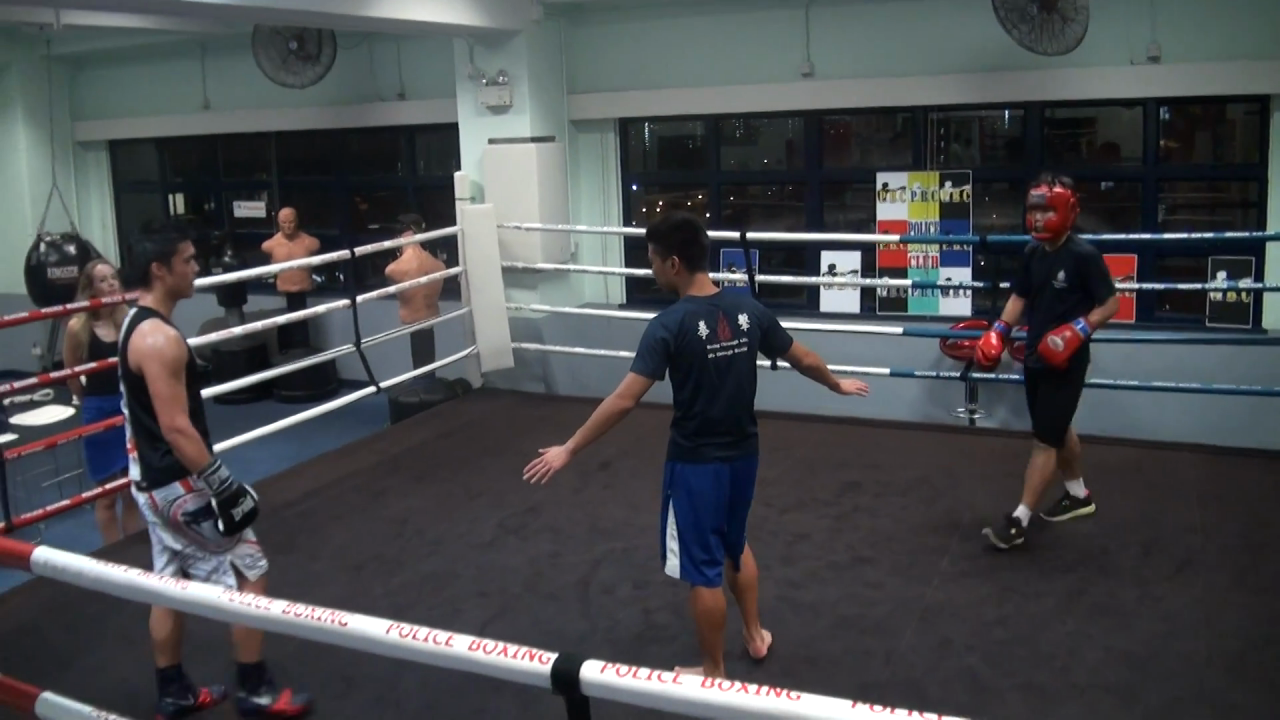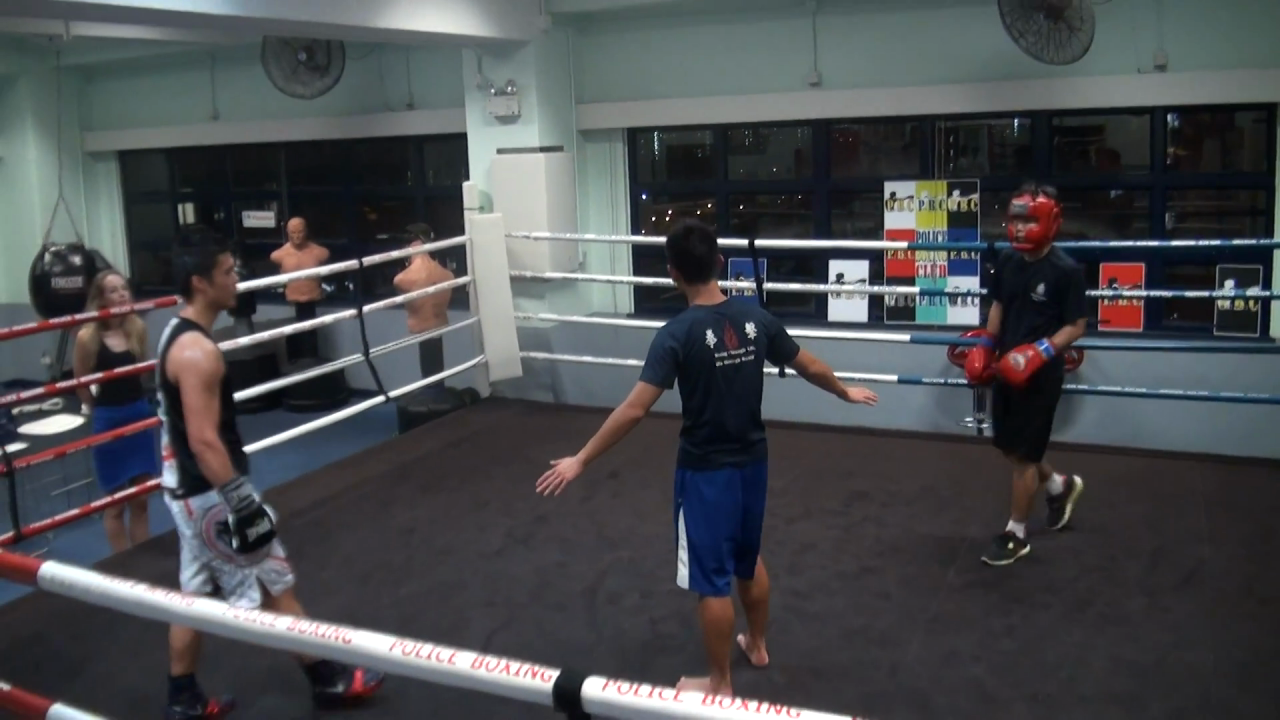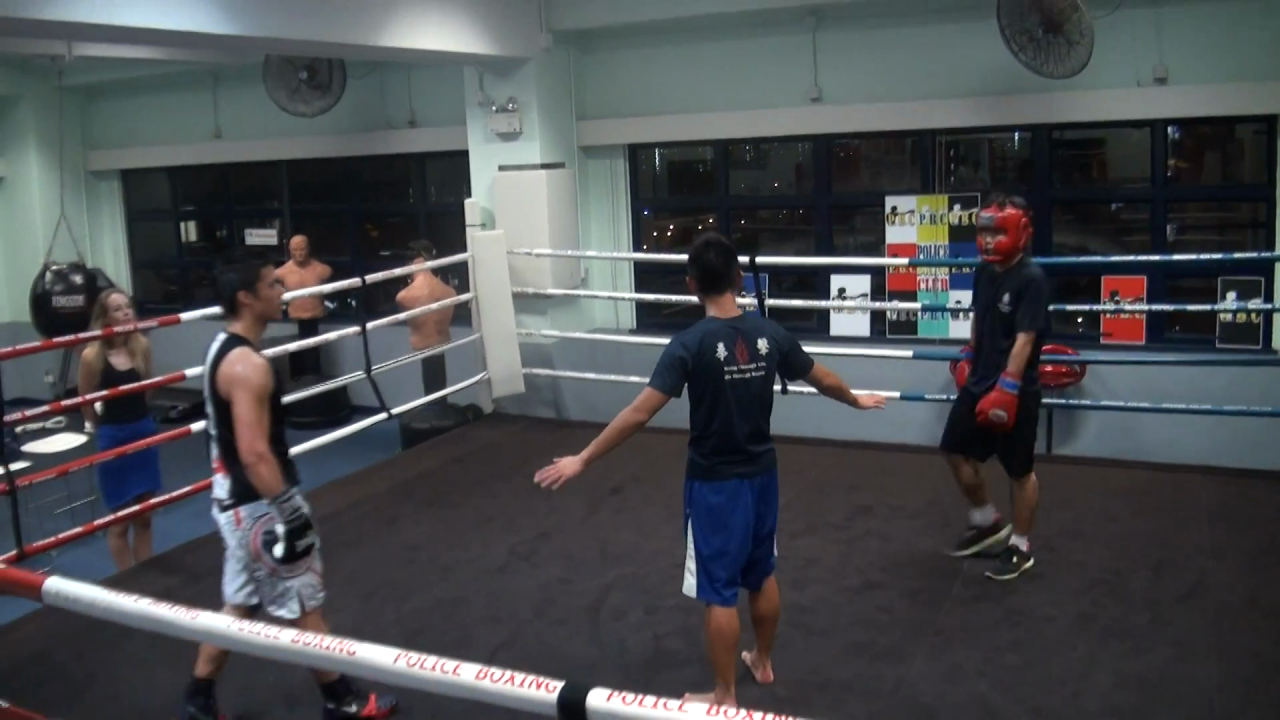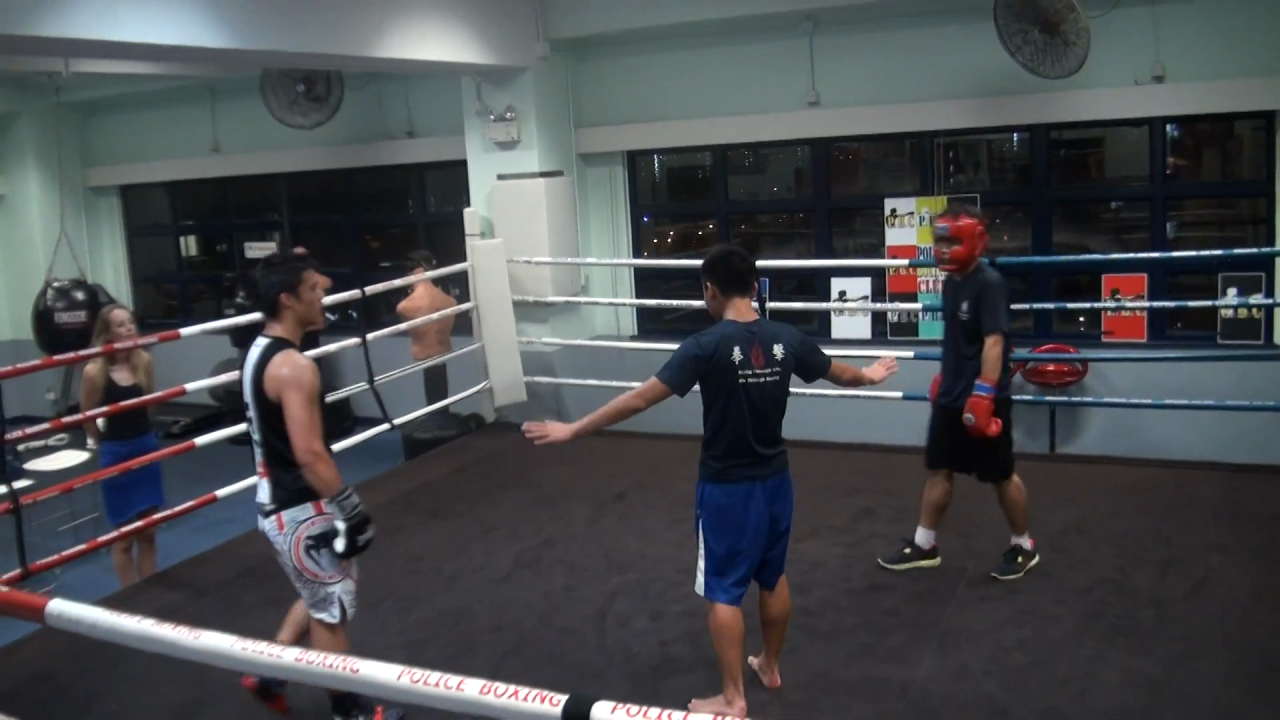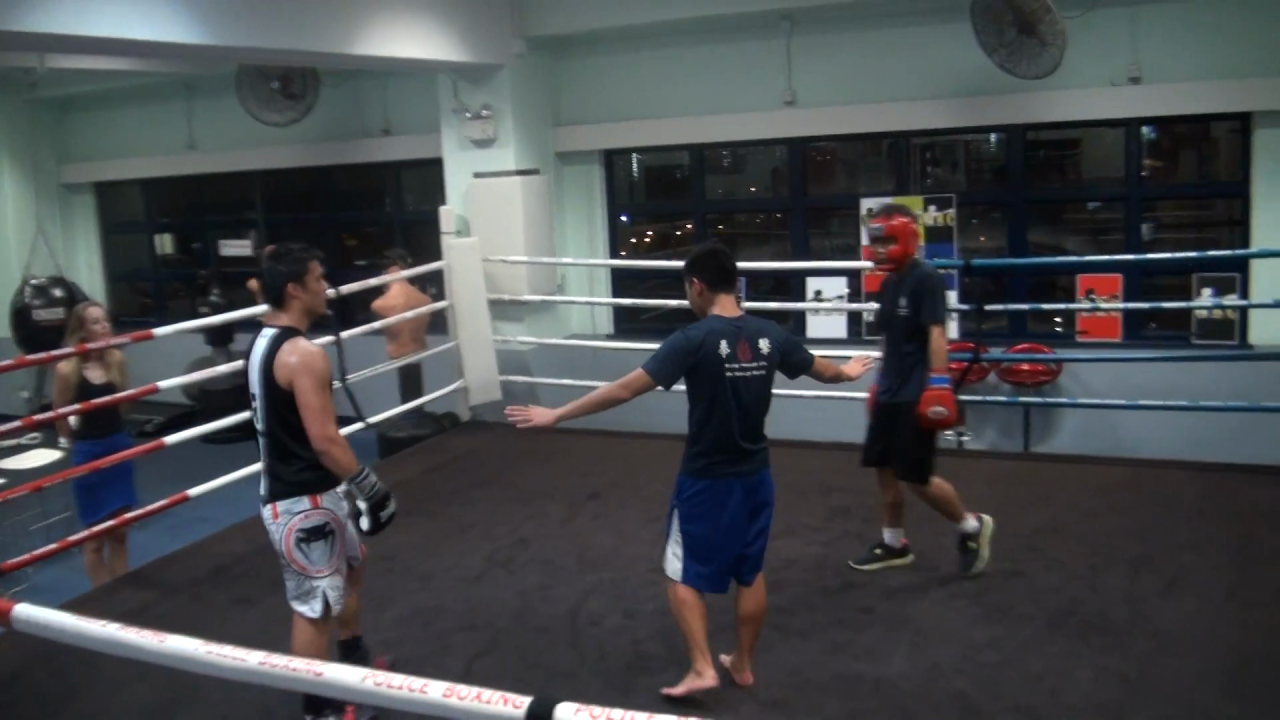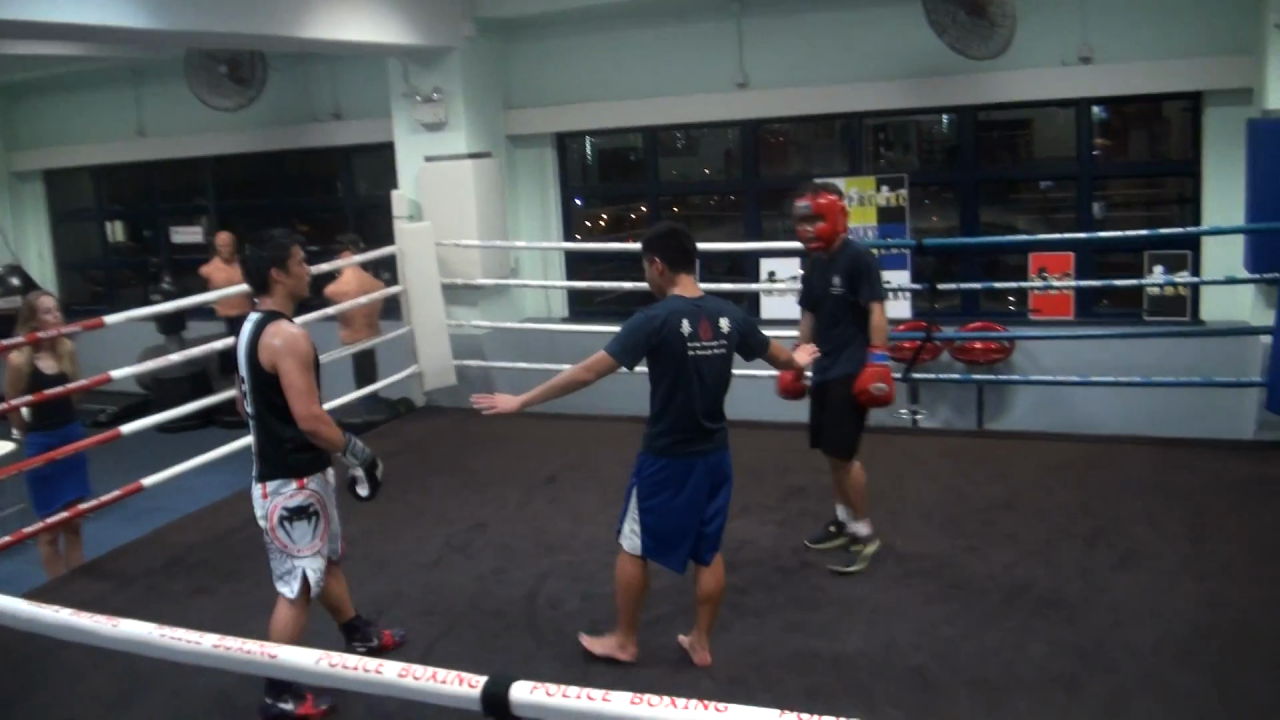
dt=0.2s
person 1, frame 1
left shoulder: (137, 324)
right shoulder: (160, 338)
right elbow: (177, 428)
right wrist: (222, 485)
left hip: (151, 478)
right hip: (179, 483)
right knee: (248, 576)
person 1, frame 2
left shoulder: (176, 334)
right shoulder: (197, 351)
right elbow: (206, 440)
right wrist: (242, 501)
left hip: (185, 488)
right hip: (211, 494)
left knee: (196, 595)
right knee: (275, 589)
right ankle: (328, 680)
person 1, frame 3
left shoulder: (221, 349)
right shoulder: (248, 365)
right elbow: (255, 453)
right wrist: (289, 512)
left hip: (233, 500)
right hip: (258, 504)
left knee: (237, 604)
right knee: (304, 605)
person 1, frame 4
left shoulder: (259, 353)
right shoulder: (294, 367)
right elbow: (309, 453)
right wrist: (350, 507)
left hip: (276, 499)
right hip: (302, 507)
left knee: (319, 597)
right knee: (333, 611)
left ankle: (270, 672)
person 1, frame 5
left shoulder: (264, 343)
right shoulder: (303, 354)
right elbow: (325, 439)
right wrist: (368, 486)
left hip: (287, 487)
right hip: (301, 498)
left knee: (349, 567)
right knee: (314, 604)
left ankle: (352, 659)
person 1, frame 6
left shoulder: (252, 328)
right shoulder: (287, 336)
right elbow: (310, 418)
right wrist: (358, 453)
left hip: (280, 469)
right hip: (292, 480)
left knee: (326, 559)
right knee: (296, 587)
left ankle: (360, 636)
person 2, frame 1
left shoulder: (669, 325)
right shoulder: (748, 309)
left elbow: (624, 400)
right elbow: (804, 360)
left wrist: (568, 450)
right wrist: (838, 385)
left hip: (695, 463)
right hip: (743, 455)
left knee: (702, 569)
right knee: (735, 546)
left ankle: (714, 672)
right ankle: (755, 634)
person 2, frame 2
left shoulder: (677, 334)
right shoulder: (756, 317)
left elbow: (634, 409)
right elbow: (811, 367)
left wrist: (580, 460)
right wrist: (847, 393)
left hip: (705, 472)
right hip: (752, 462)
left knee: (711, 580)
right knee: (748, 559)
left ankle: (719, 683)
right ankle: (757, 644)
person 2, frame 3
left shoulder: (689, 345)
right shoulder: (770, 334)
left elbow: (638, 413)
right elbow: (823, 379)
left wrist: (581, 460)
right wrist: (856, 400)
left hip: (713, 483)
right hip: (762, 474)
left knee: (718, 591)
right knee: (761, 574)
left ankle: (724, 696)
right ankle: (763, 661)
person 2, frame 4
left shoulder: (705, 346)
right shoulder: (787, 338)
left elbow: (640, 399)
right elbow: (840, 374)
left wrist: (573, 430)
right wrist: (869, 376)
left hip: (726, 485)
right hip: (774, 478)
left knee: (723, 591)
right knee: (773, 576)
right ankle: (770, 667)
person 2, frame 5
left shoulder: (693, 340)
right shoulder: (771, 335)
left elbow: (623, 390)
right elbow: (824, 371)
left wrist: (556, 415)
right wrist: (848, 372)
left hip: (705, 479)
right hip: (755, 475)
left knee: (684, 575)
right knee: (750, 574)
left ankle: (702, 668)
right ankle: (742, 664)
person 2, frame 6
left shoulder: (655, 320)
right shoulder: (730, 315)
left elbow: (588, 372)
right elbow: (779, 357)
left wrist: (521, 401)
right wrist: (798, 361)
left hip: (666, 457)
right hip: (714, 455)
left knee: (634, 548)
right knee: (709, 552)
left ankle: (624, 641)
right ankle: (700, 643)
person 3, frame 1
left shoulder: (1083, 255)
right shoulder: (1033, 252)
left elbow: (1109, 304)
right elbow: (1019, 296)
left wrist: (1076, 333)
right wrist: (998, 332)
left hip: (1065, 362)
right hip: (1035, 357)
left knee: (1044, 440)
right knee: (1058, 430)
left ankle: (1020, 520)
right ankle: (1079, 494)
person 3, frame 2
left shoulder: (1065, 269)
right shoulder: (1008, 260)
left elbow: (1077, 326)
left wrist: (1039, 353)
right wrist: (985, 347)
left hip: (1040, 375)
right hip: (1008, 370)
left knee: (1023, 454)
right knee: (1007, 444)
left ankle: (1015, 534)
right ankle: (1062, 486)
person 3, frame 3
left shoulder: (1031, 278)
right shoulder: (984, 271)
left elbow: (1026, 339)
left wrist: (1007, 390)
right wrist: (969, 359)
left hip: (1016, 390)
right hip: (980, 381)
left knee: (1019, 469)
right knee: (956, 451)
left ankle: (1020, 546)
right ankle: (986, 522)
person 3, frame 4
left shoulder: (989, 283)
right shoulder: (952, 283)
left elbow: (994, 343)
left wrist: (983, 396)
left hip: (984, 396)
right hip: (951, 395)
left knee: (1000, 476)
right knee: (937, 468)
left ankle: (1023, 546)
right ankle: (924, 545)
person 3, frame 5
left shoulder: (925, 278)
right shoulder: (888, 283)
left elbow: (937, 334)
left wrist: (939, 387)
right wrist: (880, 383)
left hip: (917, 394)
right hip: (890, 393)
left knee: (916, 477)
right knee: (884, 468)
left ankle: (972, 528)
right ankle: (894, 543)
person 3, frame 6
left shoulder: (858, 257)
right shoulder: (815, 262)
left elbow: (876, 311)
left wrist: (877, 365)
left hip: (852, 370)
right hip: (825, 370)
left knee: (841, 452)
right knee: (829, 450)
left ankle: (863, 532)
right ankle: (846, 520)
person 4, frame 1
left shoulder: (128, 317)
right shoulder: (78, 327)
right elbow: (72, 375)
right wrist: (92, 402)
right hip: (99, 411)
right knee: (108, 493)
person 4, frame 2
left shoulder: (138, 327)
right shoulder: (88, 337)
right elbow: (81, 384)
right wrist: (102, 410)
left hip: (141, 413)
right hip: (109, 420)
left knee: (142, 498)
right knee: (116, 502)
person 4, frame 3
left shoulder: (142, 345)
right shoulder: (92, 355)
right elbow: (85, 403)
right wrist: (105, 428)
left hip: (144, 431)
right hip: (113, 438)
left knee: (144, 516)
right knee: (120, 520)
person 4, frame 4
left shoulder: (144, 361)
right shoulder: (95, 371)
right elbow: (88, 419)
right wrist: (107, 444)
left hip: (147, 447)
right hip: (117, 454)
left knee: (148, 531)
right knee: (125, 536)
person 4, frame 5
left shoulder: (116, 359)
right shoulder: (67, 369)
right elbow: (59, 418)
right wrist: (79, 442)
left hip: (119, 446)
right hip: (89, 452)
left knee: (119, 531)
right knee: (96, 536)
person 4, frame 6
left shoulder: (66, 349)
right shoulder: (19, 360)
right elbow: (12, 408)
right wrist: (33, 434)
left hip: (72, 436)
right hip: (42, 444)
left knee: (74, 523)
right knee: (51, 528)
